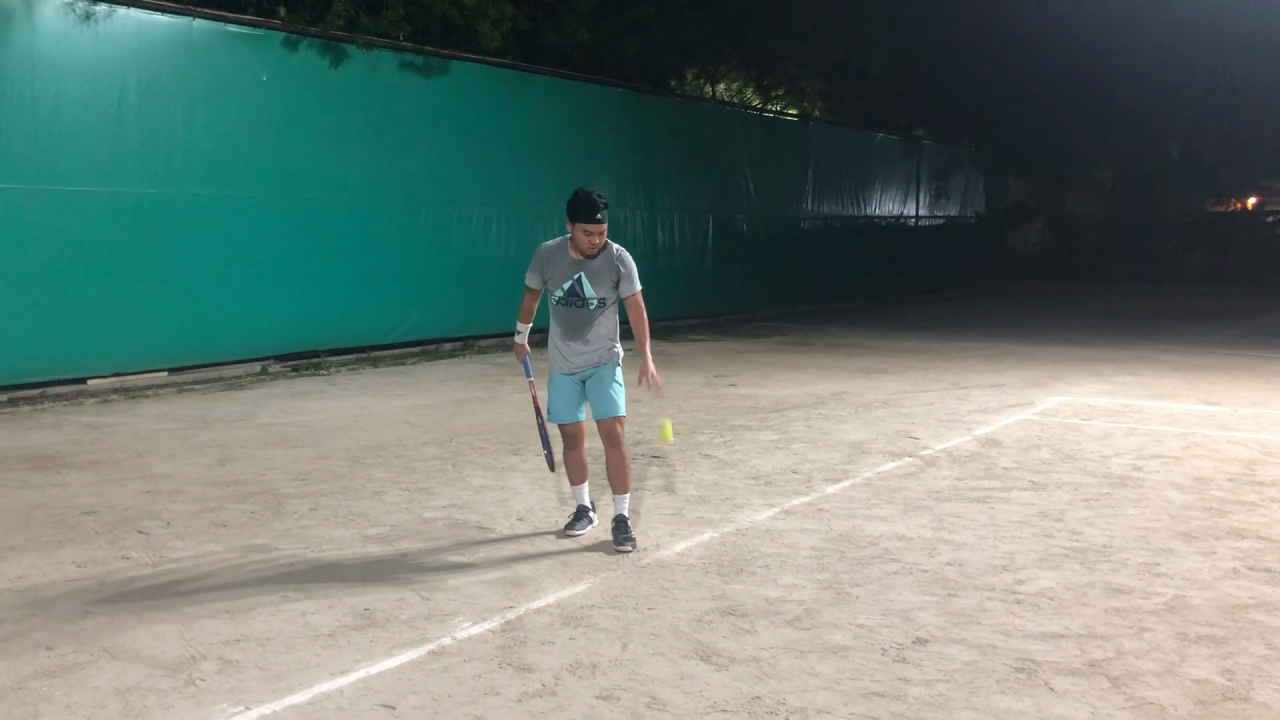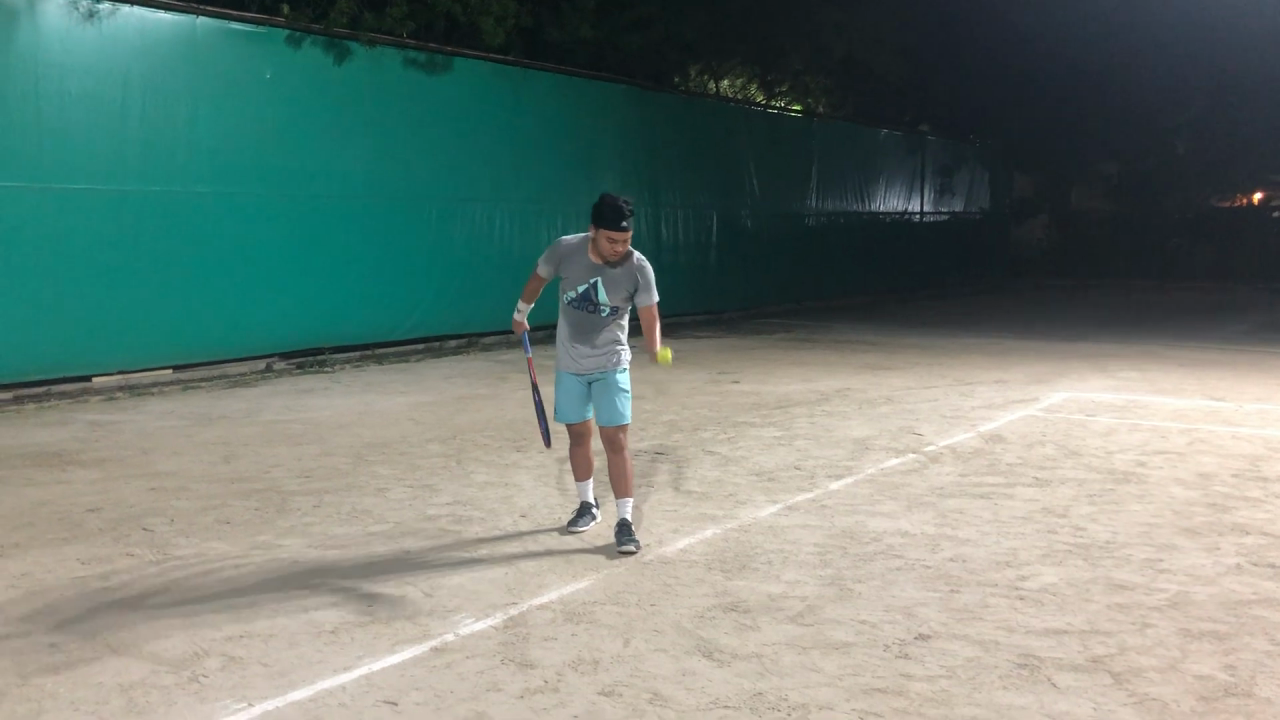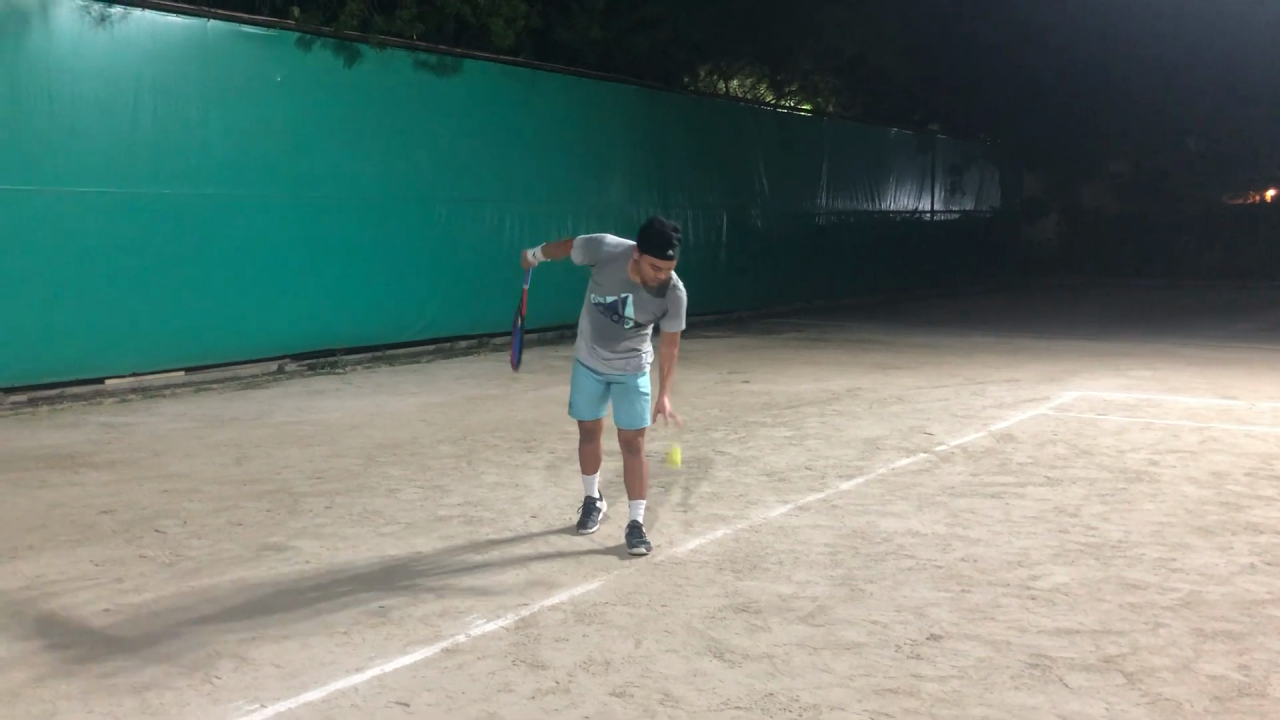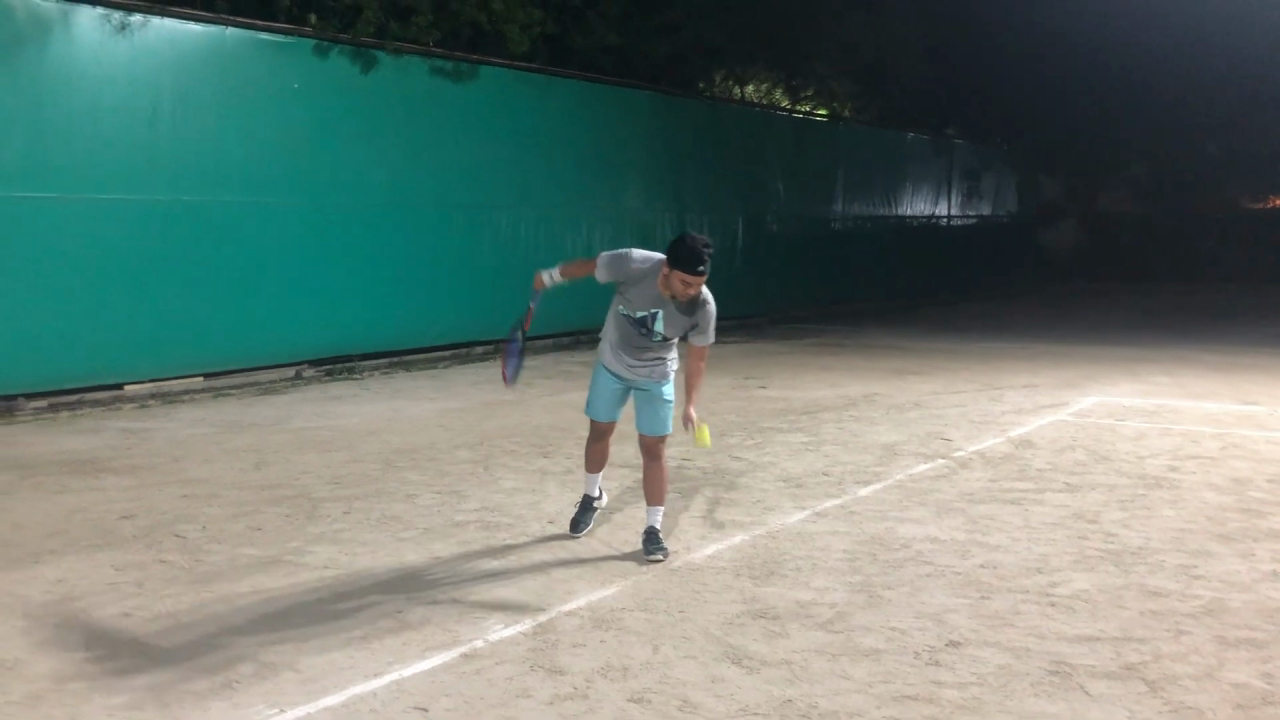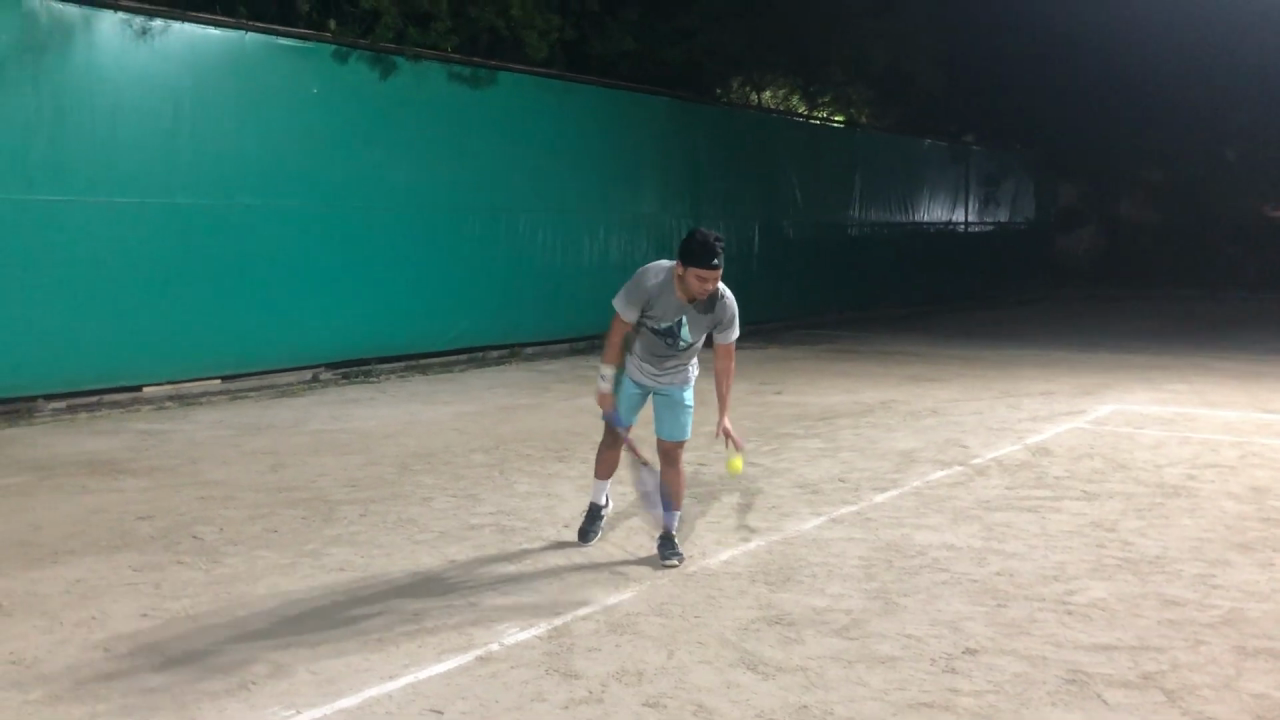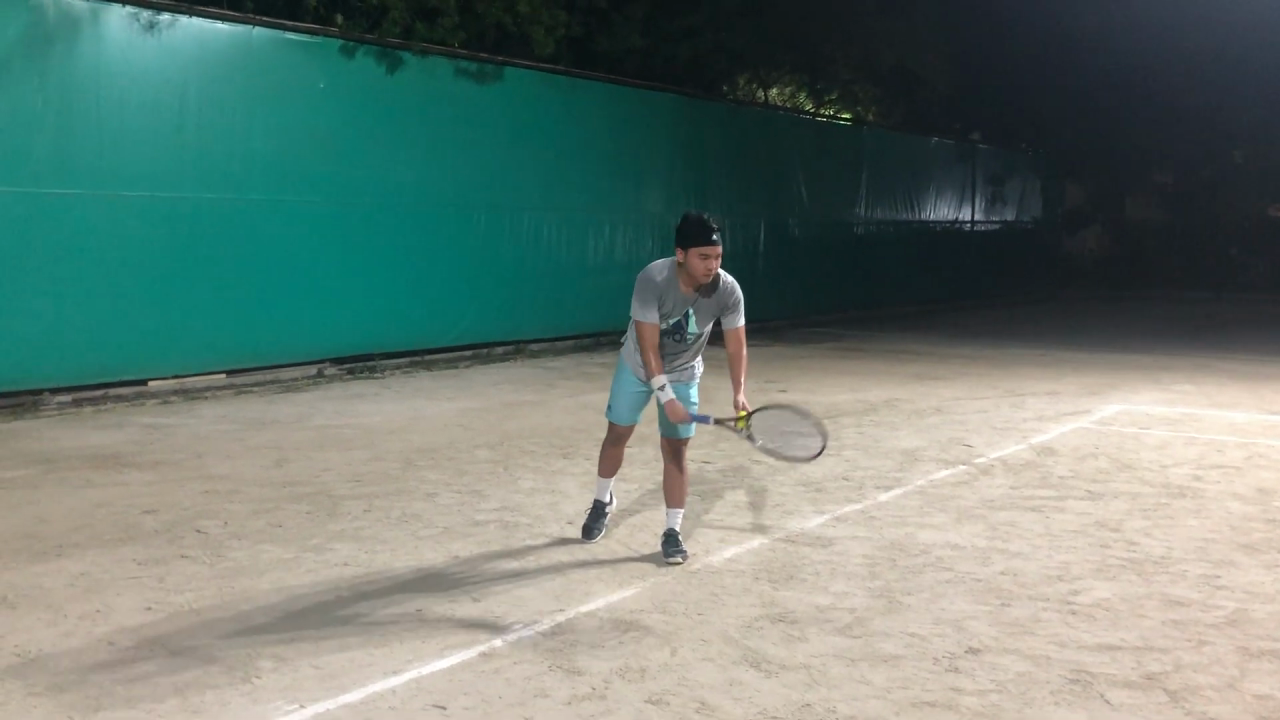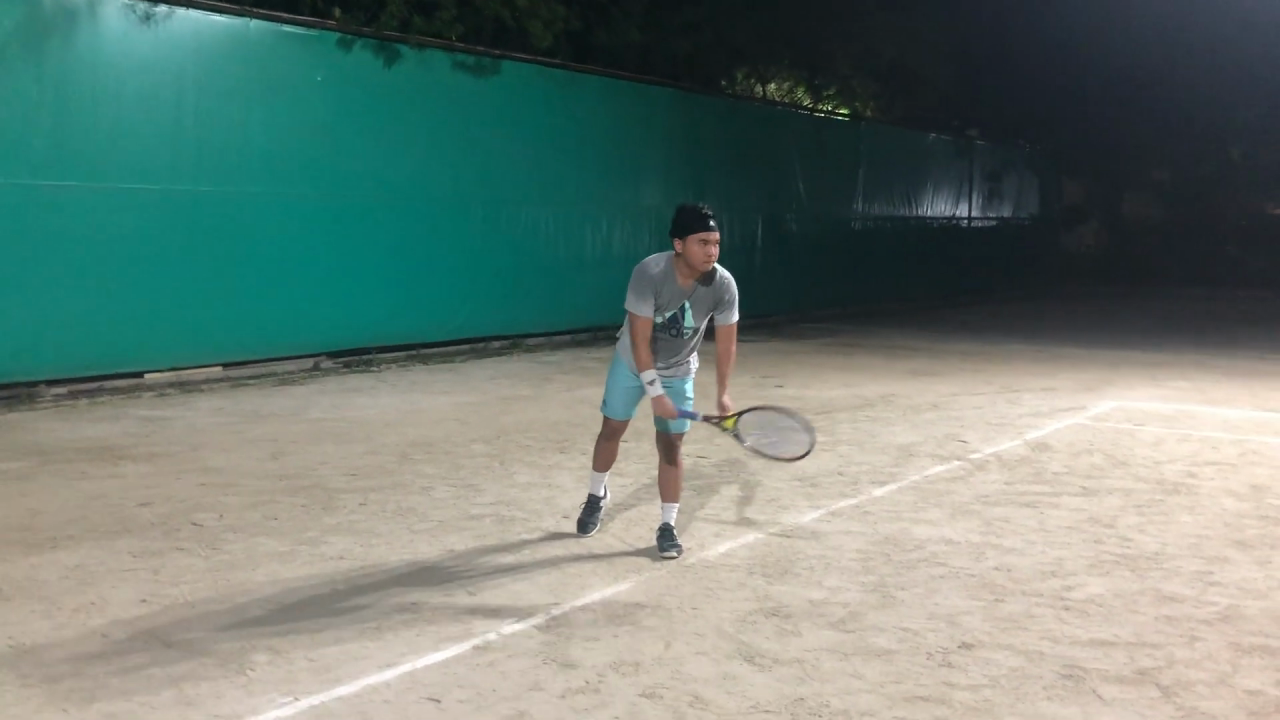
dt=0.3s
person 1, frame 1
left shoulder: (619, 260)
right shoulder: (546, 255)
left elbow: (636, 309)
right elbow: (531, 295)
left wrist: (645, 357)
right wrist: (520, 338)
left hip: (603, 362)
right hip: (562, 365)
left knee: (613, 434)
right knee: (571, 437)
left ankle: (621, 518)
right ankle: (584, 508)
person 1, frame 2
left shoulder: (638, 268)
right shoulder: (564, 250)
left elbow: (650, 317)
right elbow: (538, 279)
left wrist: (655, 344)
right wrist: (520, 313)
left hip: (612, 365)
right hip: (570, 364)
left knee: (615, 439)
right knee: (579, 435)
left ankle: (624, 521)
right ankle: (588, 505)
person 1, frame 3
left shoulder: (674, 293)
right shoulder: (605, 249)
left elbow: (670, 344)
right elbow: (566, 246)
left wrist: (664, 393)
right wrist: (534, 255)
left hip: (632, 367)
right hip: (588, 360)
left knee: (632, 442)
right knee: (589, 431)
left ankle: (636, 523)
right ankle: (592, 500)
person 1, frame 4
left shoulder: (703, 306)
right shoulder: (633, 265)
left elbow: (698, 357)
right elbow: (588, 266)
left wrist: (690, 404)
right wrist: (550, 276)
left hip: (657, 374)
right hip: (612, 363)
left knee: (653, 448)
right knee: (599, 432)
left ankle: (653, 529)
right ankle: (592, 497)
person 1, frame 5
left shoulder: (724, 304)
right shoulder: (647, 281)
left elbow: (725, 359)
right elbow: (618, 333)
left wrist: (723, 415)
right wrist: (605, 382)
left hip: (678, 380)
right hip: (633, 370)
left knee: (672, 454)
right knee: (613, 437)
left ankle: (668, 534)
right ankle: (598, 504)
person 1, frame 6
left shoulder: (728, 290)
right shoulder: (652, 280)
left elbow: (736, 344)
right elbow: (648, 347)
left wrist: (739, 392)
right wrist: (665, 398)
left hip: (683, 376)
right hip: (639, 367)
left knee: (675, 451)
right knee: (617, 435)
left ankle: (672, 532)
right ankle: (602, 502)
person 1, frame 7
left shoulder: (723, 286)
right shoulder: (648, 273)
left elbow: (725, 341)
right elbow: (640, 338)
left wrist: (723, 392)
right wrist: (655, 392)
left hip: (679, 371)
right hip: (633, 362)
left knee: (671, 446)
right knee: (612, 429)
left ankle: (667, 526)
right ankle: (597, 496)
